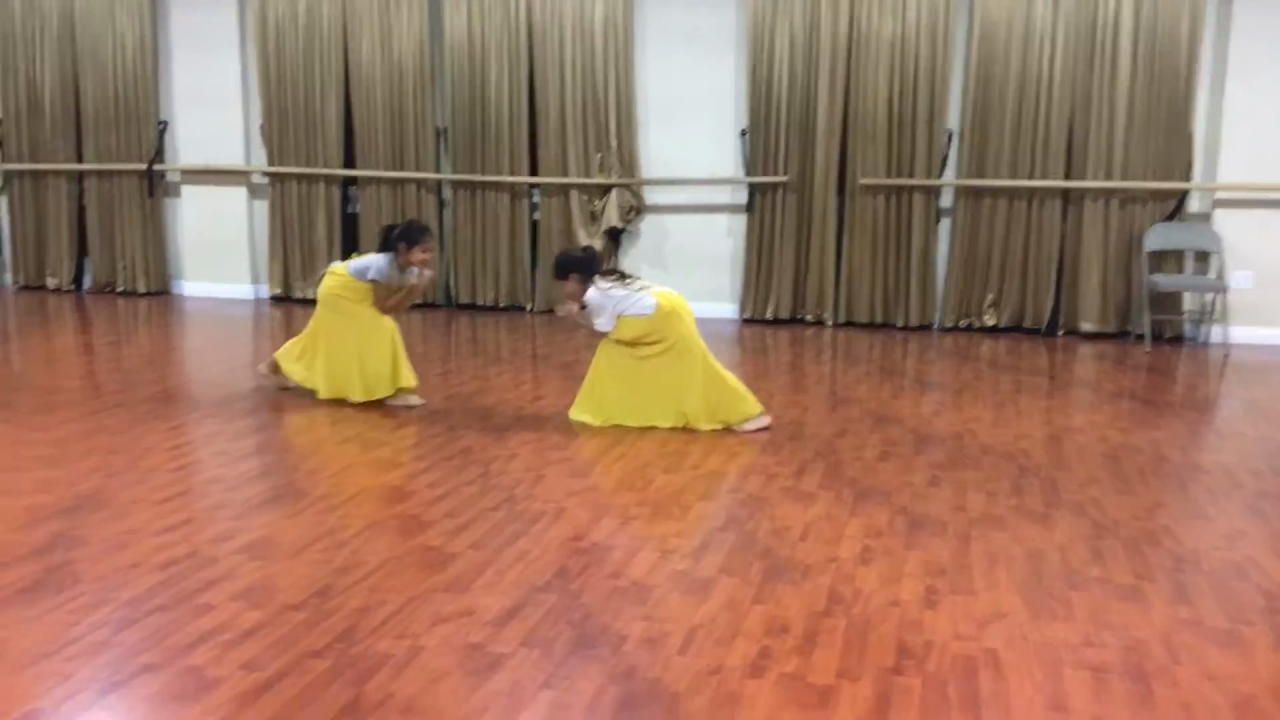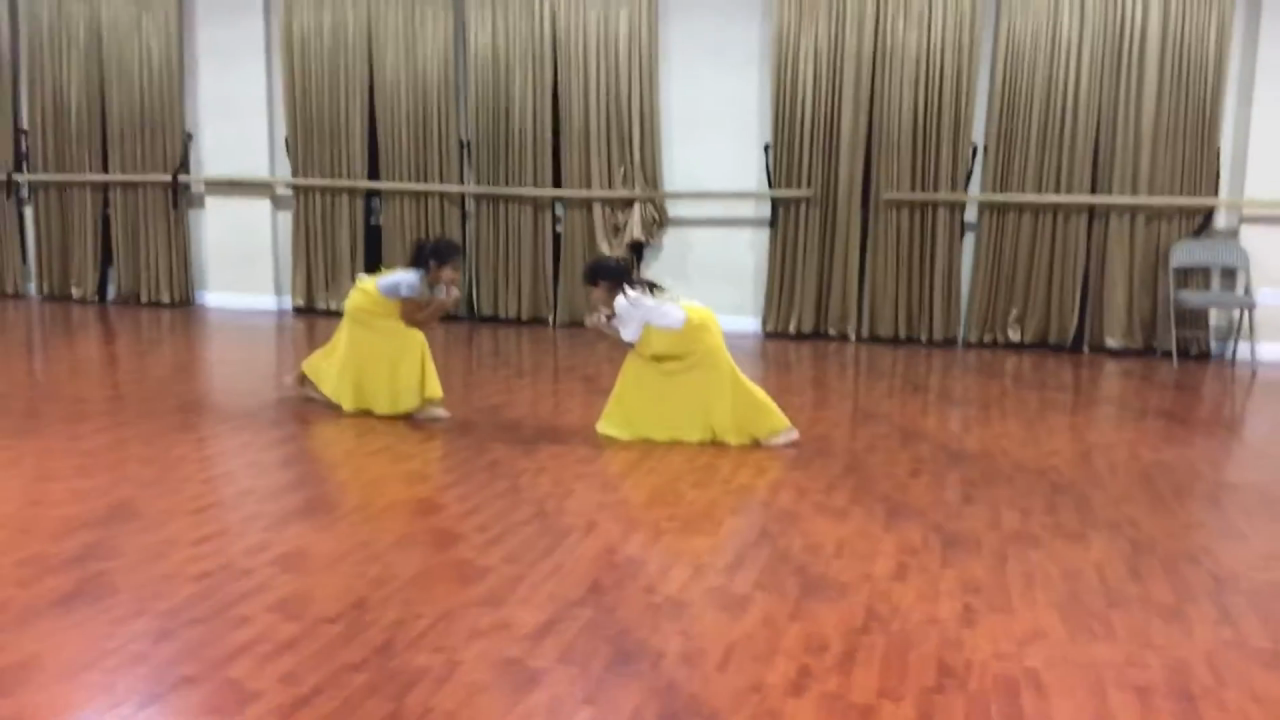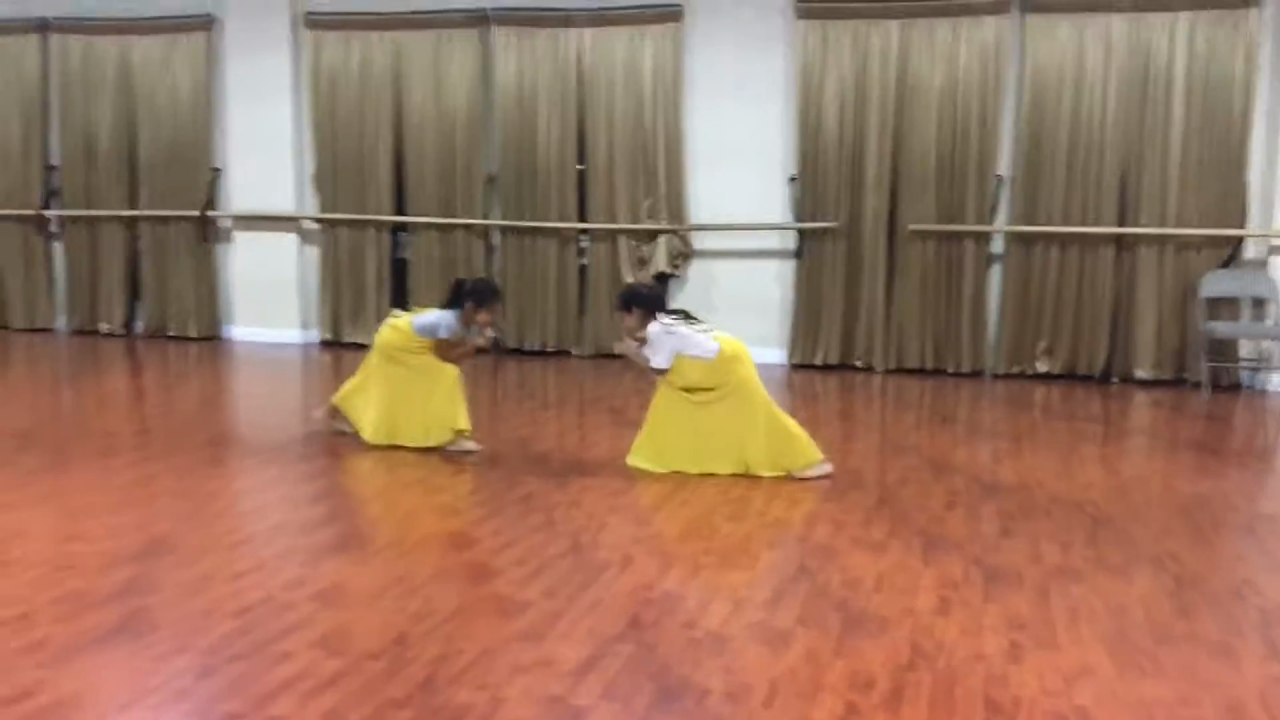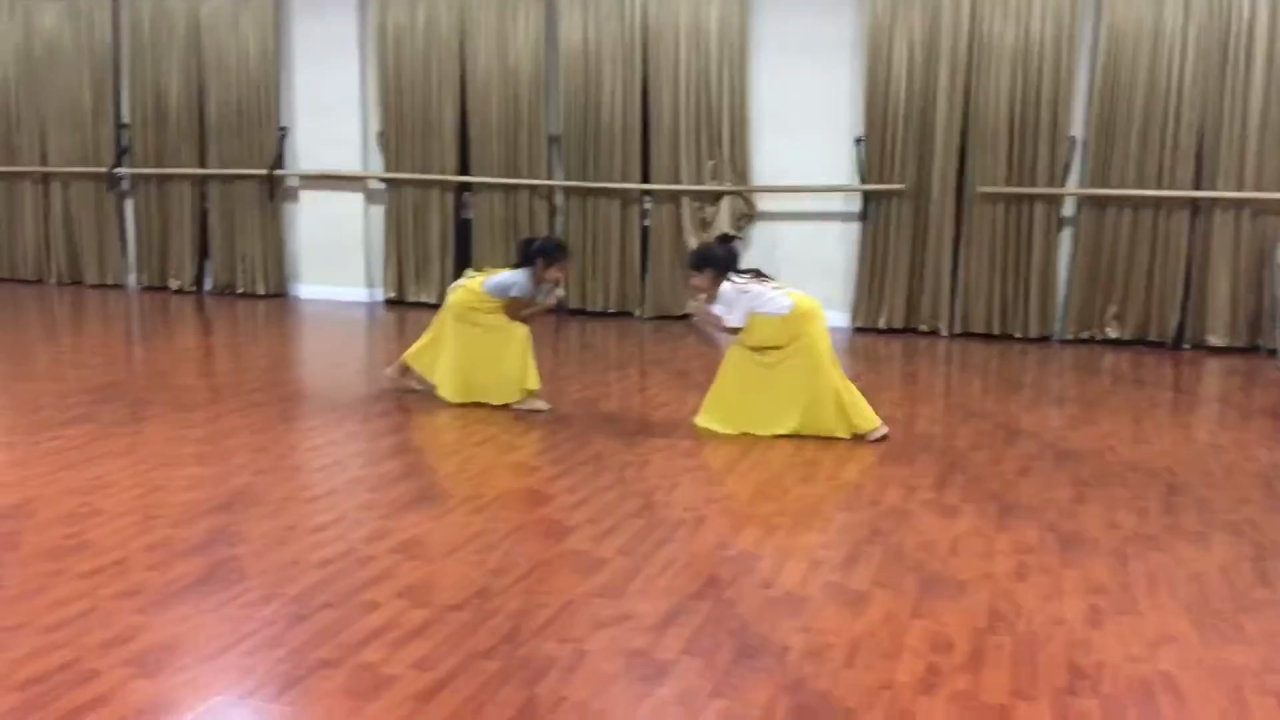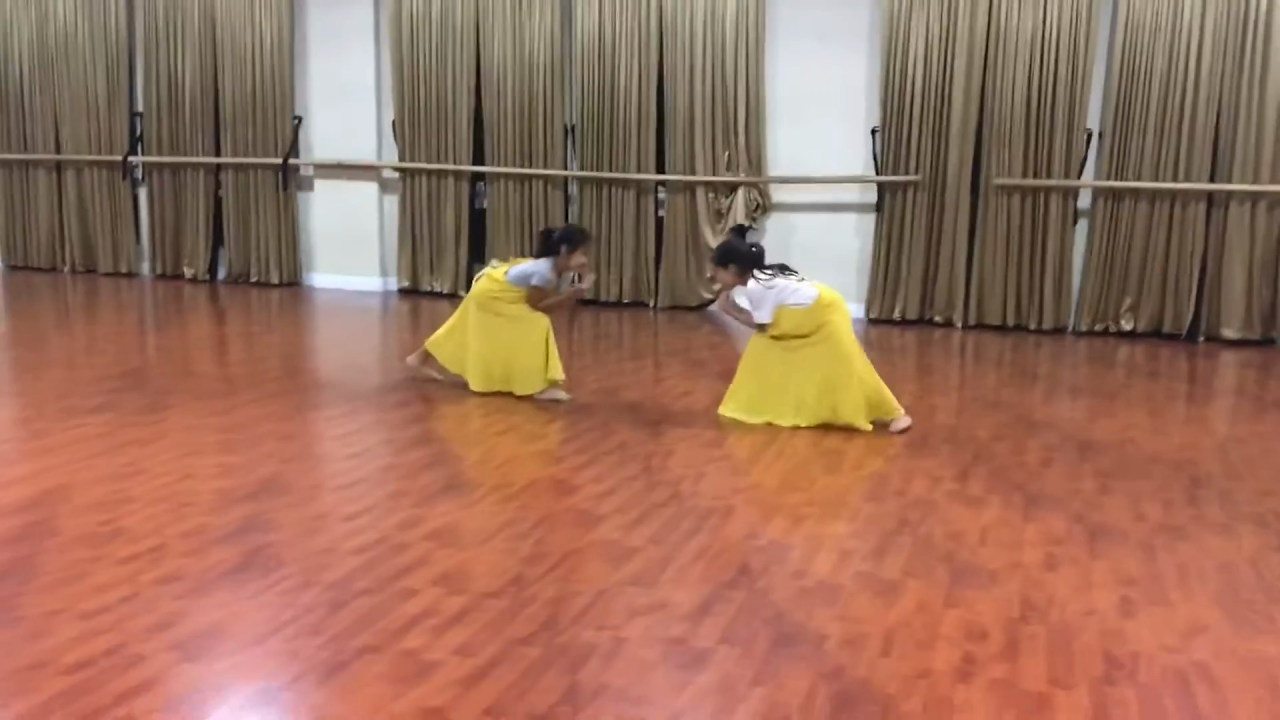
dt=0.2s
person 1, frame 1
left shoulder: (594, 295)
right shoulder: (602, 283)
left elbow: (604, 329)
right elbow: (609, 319)
left wrist: (575, 315)
right wrist: (579, 310)
left hip: (666, 317)
right hip: (660, 313)
left knee: (697, 368)
right knee: (613, 351)
left ankle: (749, 414)
right ankle: (610, 407)
person 1, frame 2
left shoulder: (622, 302)
right shoulder: (632, 293)
left elbow: (632, 341)
right elbow: (636, 327)
left wrist: (603, 326)
right wrist: (609, 317)
left hip: (695, 331)
right hip: (686, 330)
left knee: (725, 382)
right knee: (639, 364)
left ankle: (776, 430)
right ankle: (634, 421)
person 1, frame 3
left shoulder: (656, 330)
right shoulder: (664, 322)
left elbow: (660, 369)
left wrist: (632, 353)
right wrist: (638, 345)
left hip: (727, 363)
right hip: (719, 360)
left knee: (758, 413)
right knee: (670, 395)
left ankle: (809, 462)
person 1, frame 4
left shoulder: (729, 289)
right shoulder: (734, 282)
left elbow: (733, 328)
right elbow: (739, 323)
left wrist: (702, 313)
right wrist: (706, 309)
left hip: (800, 320)
right hip: (784, 325)
left knee: (821, 374)
right knee: (742, 356)
left ankle: (868, 425)
person 1, frame 5
left shoulder: (755, 286)
right shoulder: (759, 277)
left elbow: (761, 325)
right elbow: (766, 321)
left wrist: (730, 309)
right wrist: (732, 306)
left hip: (825, 312)
right hip: (808, 317)
left knee: (846, 364)
right knee: (764, 346)
left ankle: (893, 415)
person 2, frame 1
left shoulder: (410, 269)
right shoulder: (382, 265)
left elbow: (398, 306)
right elbow: (384, 307)
left wrist: (420, 286)
right wrist: (410, 288)
left hip: (352, 296)
right hip: (338, 293)
left knee: (324, 337)
right knee: (382, 330)
left ankle: (273, 366)
right ankle: (392, 391)
person 2, frame 2
left shoulder: (437, 286)
right shoulder: (413, 282)
left elbow: (425, 320)
right elbow: (413, 321)
left wrist: (448, 303)
right wrist: (439, 305)
left hip: (372, 308)
right hip: (366, 307)
left knee: (349, 350)
right knee: (411, 342)
left ankle: (302, 378)
right ankle: (418, 403)
person 2, frame 3
left shoulder: (469, 324)
right shoulder: (450, 323)
left elbow: (455, 354)
right elbow: (446, 357)
left wrist: (479, 343)
right wrist: (474, 345)
left hip: (396, 341)
right hip: (397, 343)
left knee: (372, 383)
right knee: (445, 376)
left ankle: (334, 412)
right ankle: (449, 436)
person 2, frame 4
left shoulder: (540, 282)
right shoulder: (522, 282)
left elbow: (522, 311)
right elbow: (515, 316)
left wrist: (549, 302)
right wrist: (545, 305)
left hip: (467, 301)
right hip: (467, 303)
left knee: (445, 342)
right knee: (516, 335)
left ankle: (400, 369)
right ankle: (519, 396)
person 2, frame 5
left shoulder: (564, 272)
right shoulder: (544, 272)
left elbow: (557, 303)
right elbow: (536, 306)
left wrist: (578, 291)
right wrist: (569, 294)
left hip: (490, 292)
right hip: (490, 293)
left knee: (464, 332)
right knee: (537, 325)
left ankle: (420, 358)
right ankle: (540, 386)
